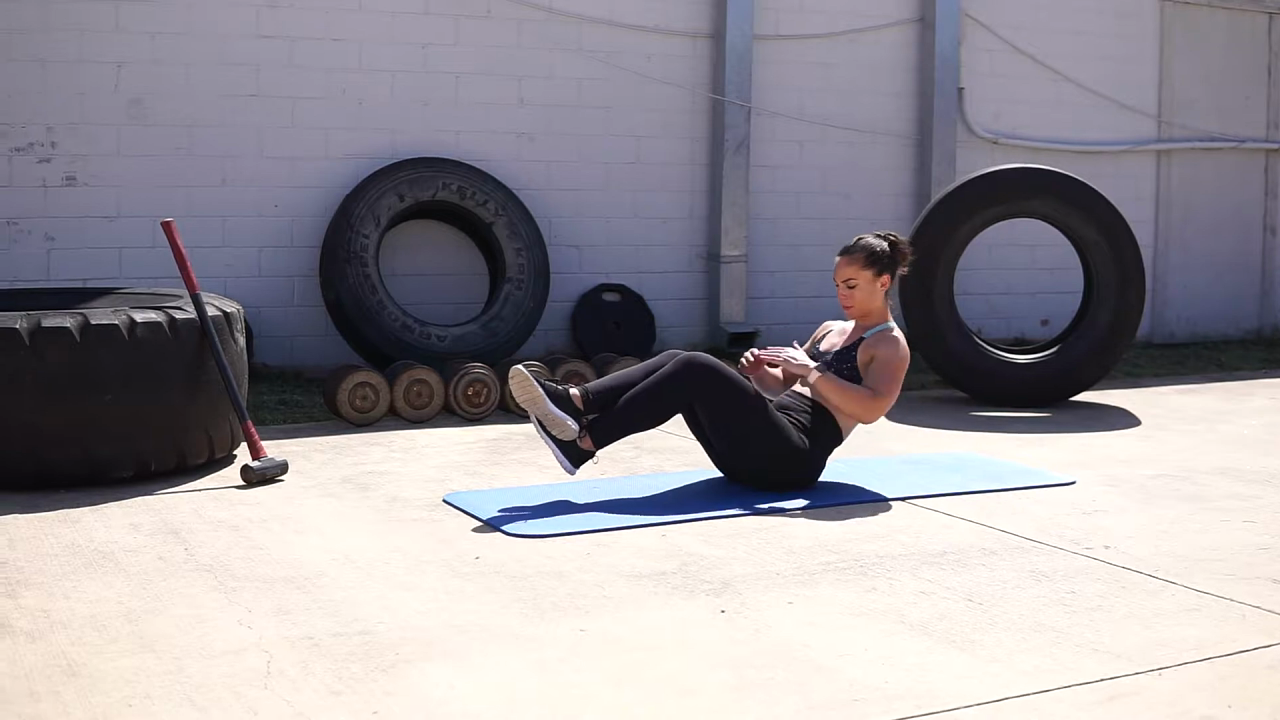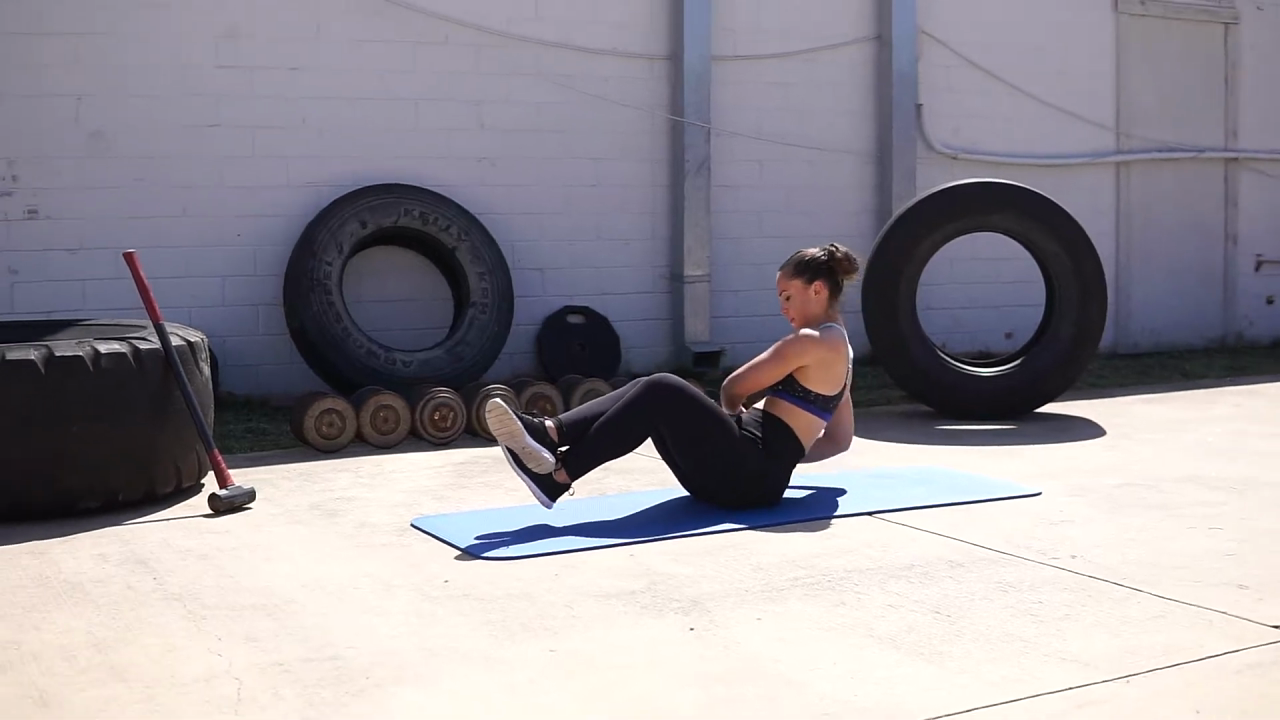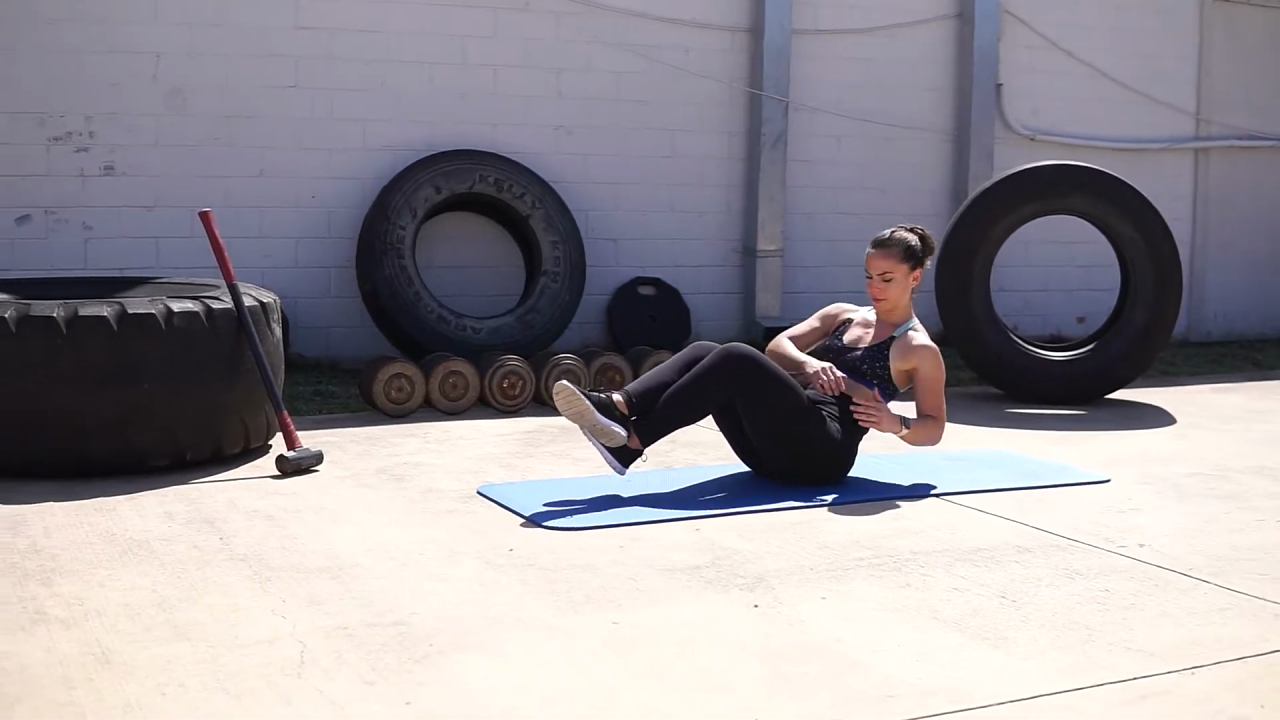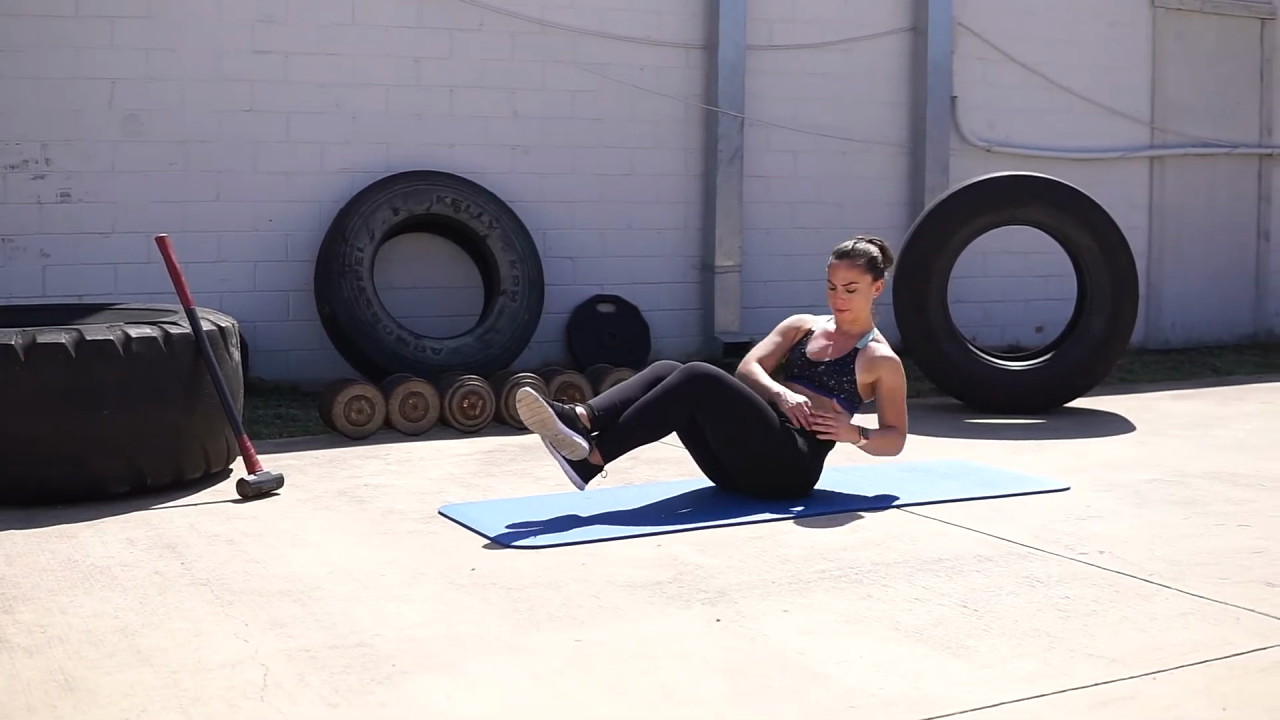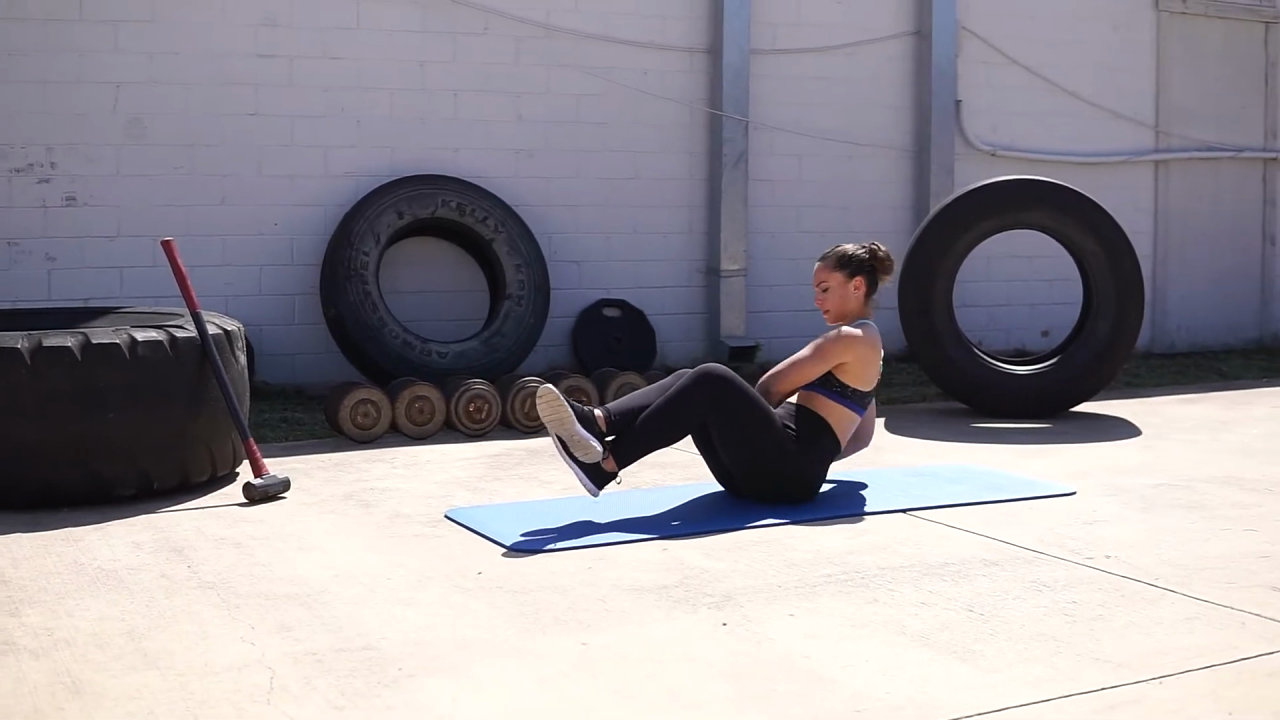
dt=0.4s
person 1, frame 1
left shoulder: (890, 346)
right shoulder: (834, 330)
left elbow: (872, 408)
right elbow: (776, 387)
left wrist: (811, 375)
right wrist: (760, 367)
left hip: (789, 458)
right hip: (757, 450)
left knee: (696, 369)
right knee: (675, 361)
left ankle: (583, 442)
right ankle: (572, 401)
person 1, frame 2
left shoulder: (816, 342)
right shoulder: (827, 348)
left elbow: (737, 387)
right elbow: (841, 439)
left wrist: (726, 401)
left hip: (753, 477)
right hip: (735, 470)
left knee: (661, 389)
right knee: (644, 388)
left ankle: (559, 474)
right ankle: (547, 433)
person 1, frame 3
left shoulder: (920, 349)
right shoulder: (843, 315)
left elbow: (933, 427)
right elbow: (777, 349)
left wrist: (892, 422)
right wrist: (808, 365)
left hip: (821, 451)
right hip: (775, 449)
left knee: (735, 358)
right knee: (703, 353)
left ankle: (632, 440)
right ankle: (615, 406)
person 1, frame 4
left shoulder: (881, 360)
right shoulder: (803, 327)
left elbow: (894, 438)
right elbow: (748, 368)
left wrist: (857, 436)
right wrist: (784, 397)
left hip: (788, 465)
right hip: (741, 463)
left knee: (700, 379)
right knee: (667, 372)
left ankle: (593, 456)
right ankle: (579, 420)
person 1, frame 5
left shoulder: (852, 339)
right shoulder: (858, 344)
left elbow: (777, 385)
right elbow: (861, 436)
left wrist: (741, 401)
left hip: (791, 471)
right hip: (765, 466)
left knee: (711, 380)
right knee: (686, 381)
left ankle: (606, 463)
right ankle: (595, 421)
